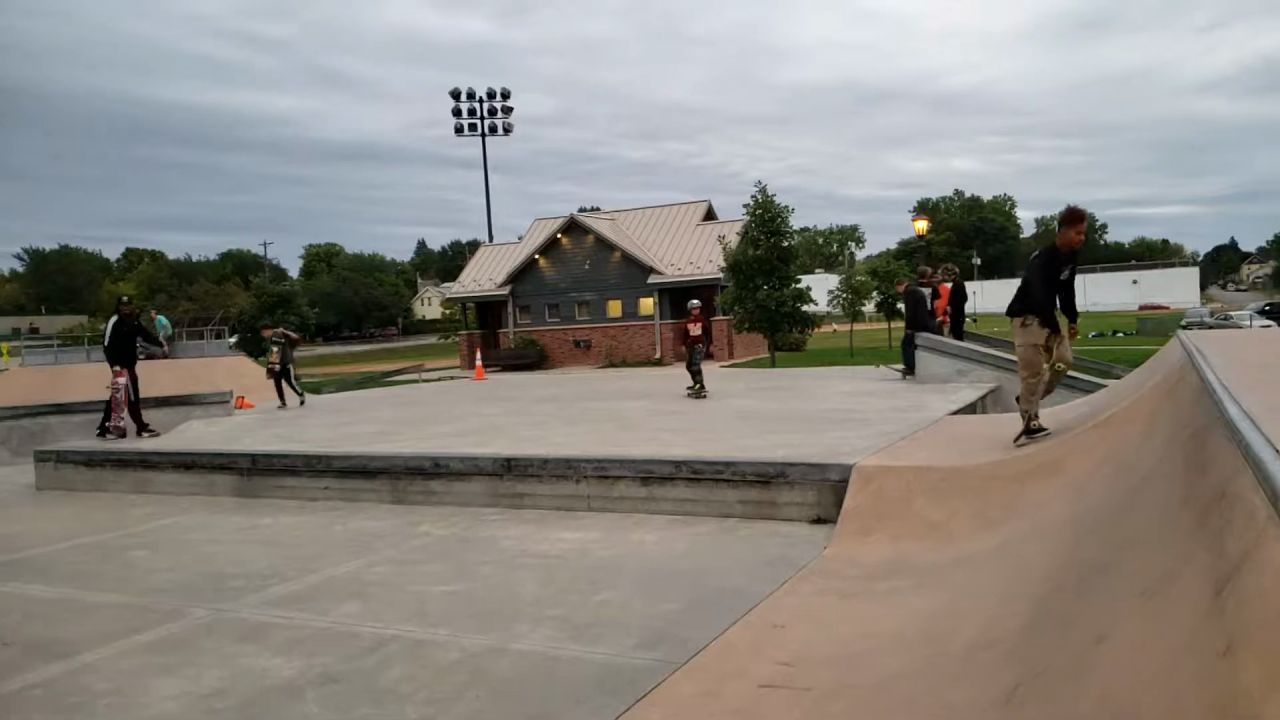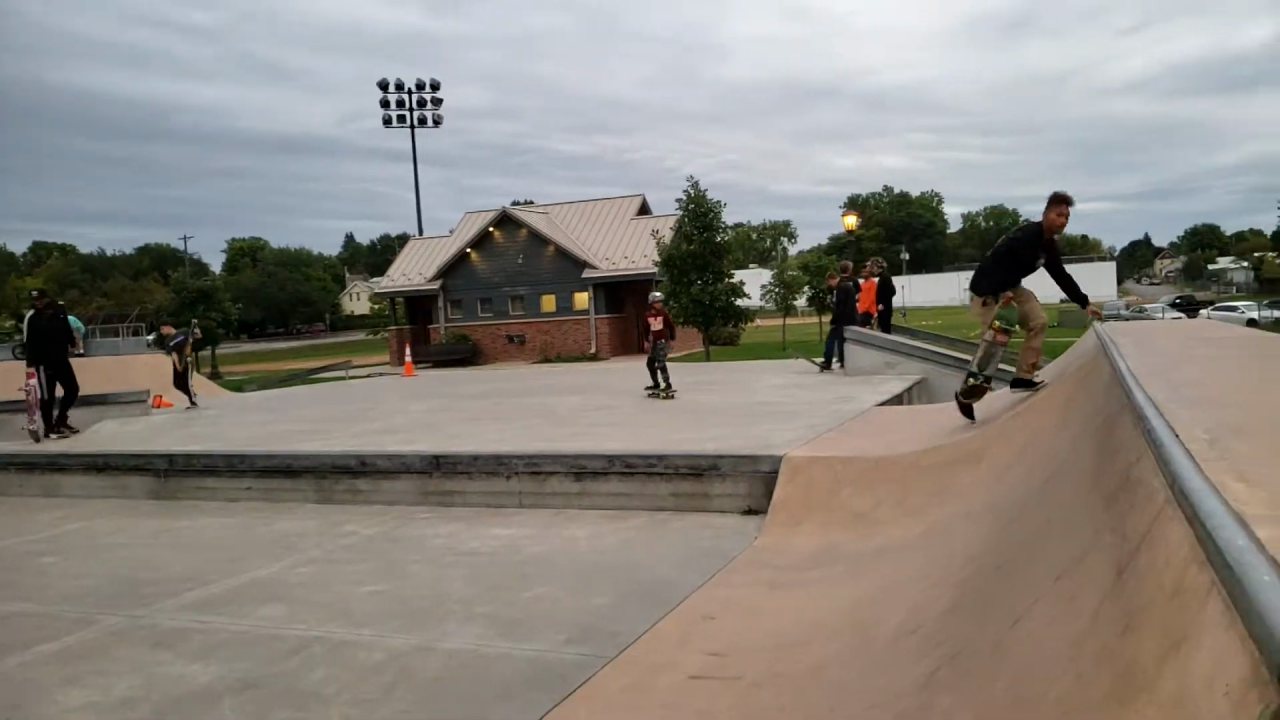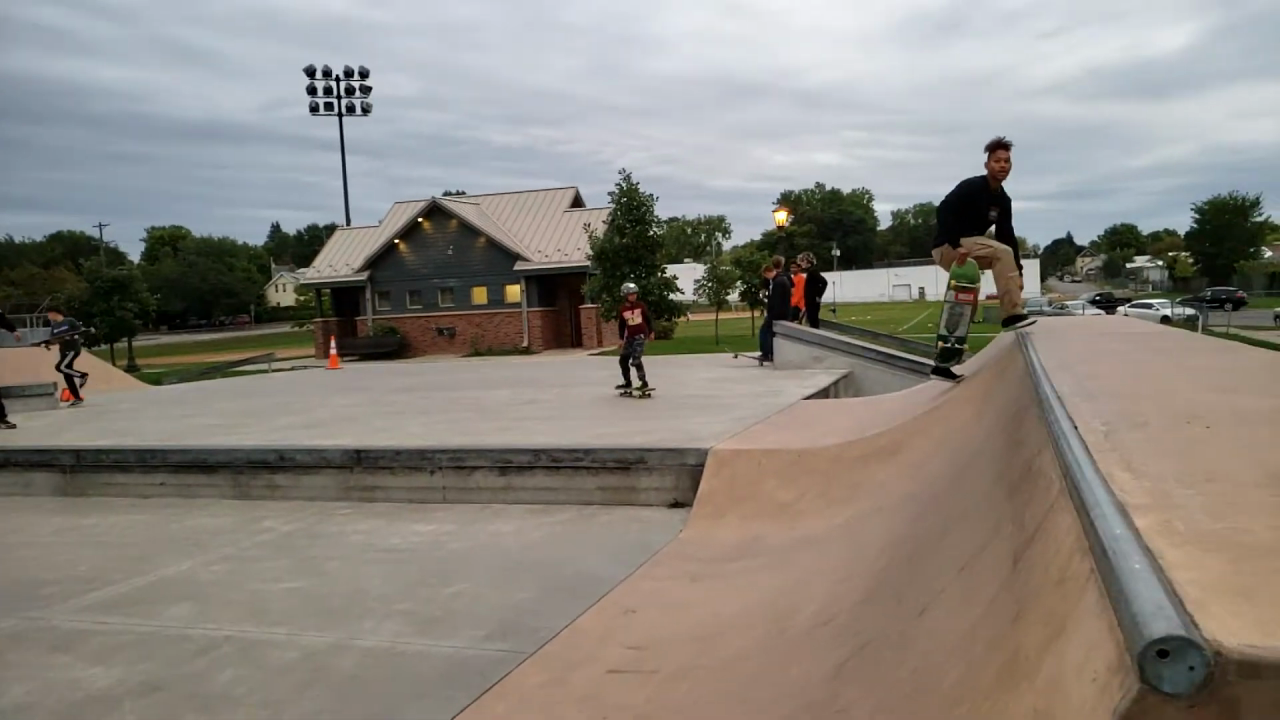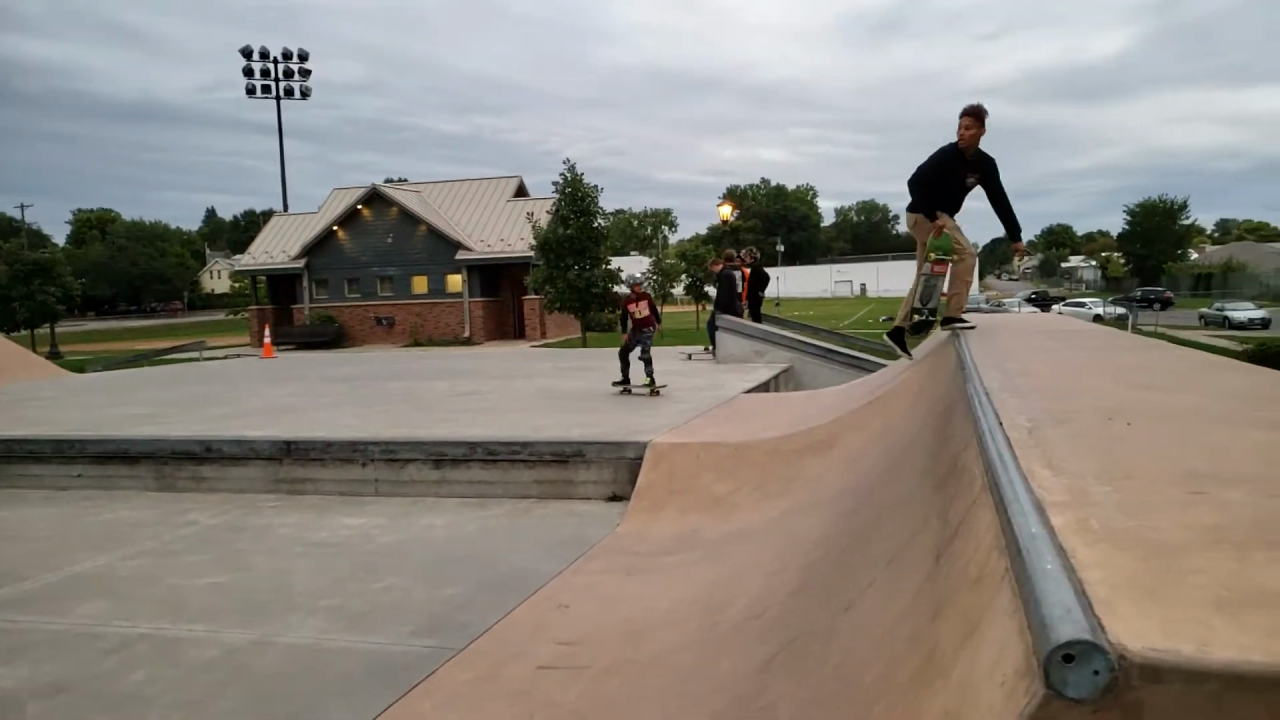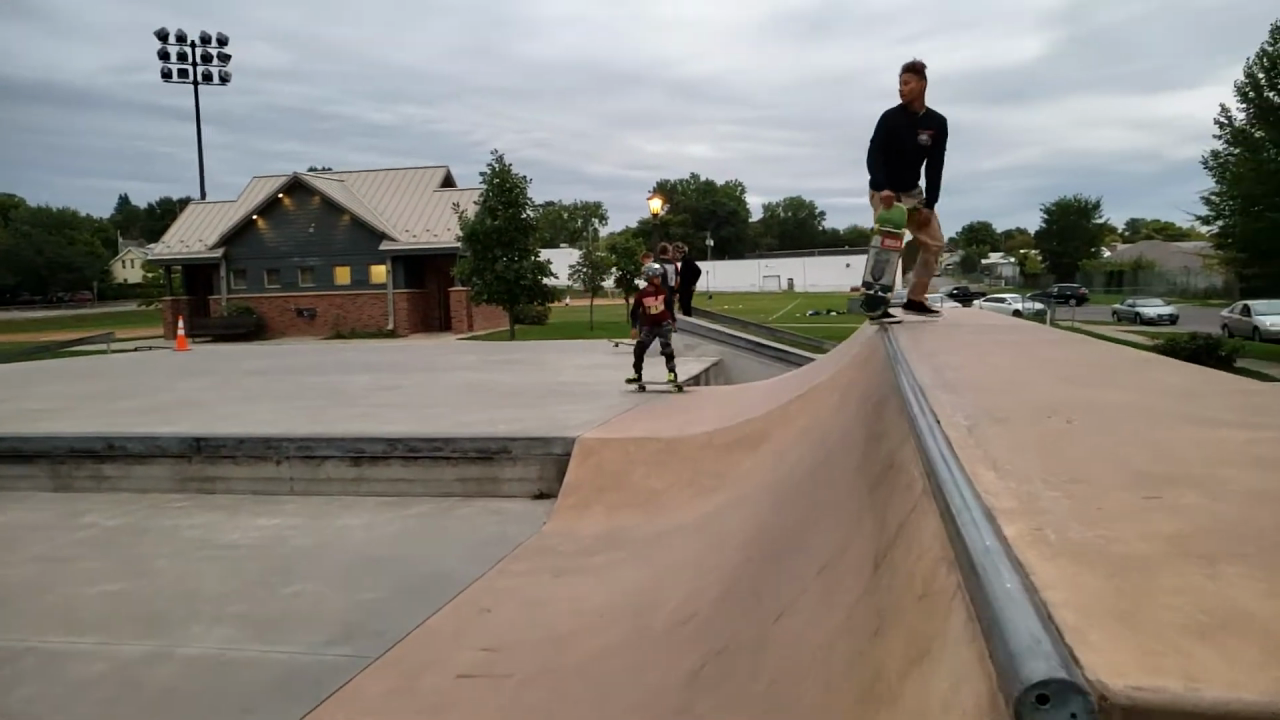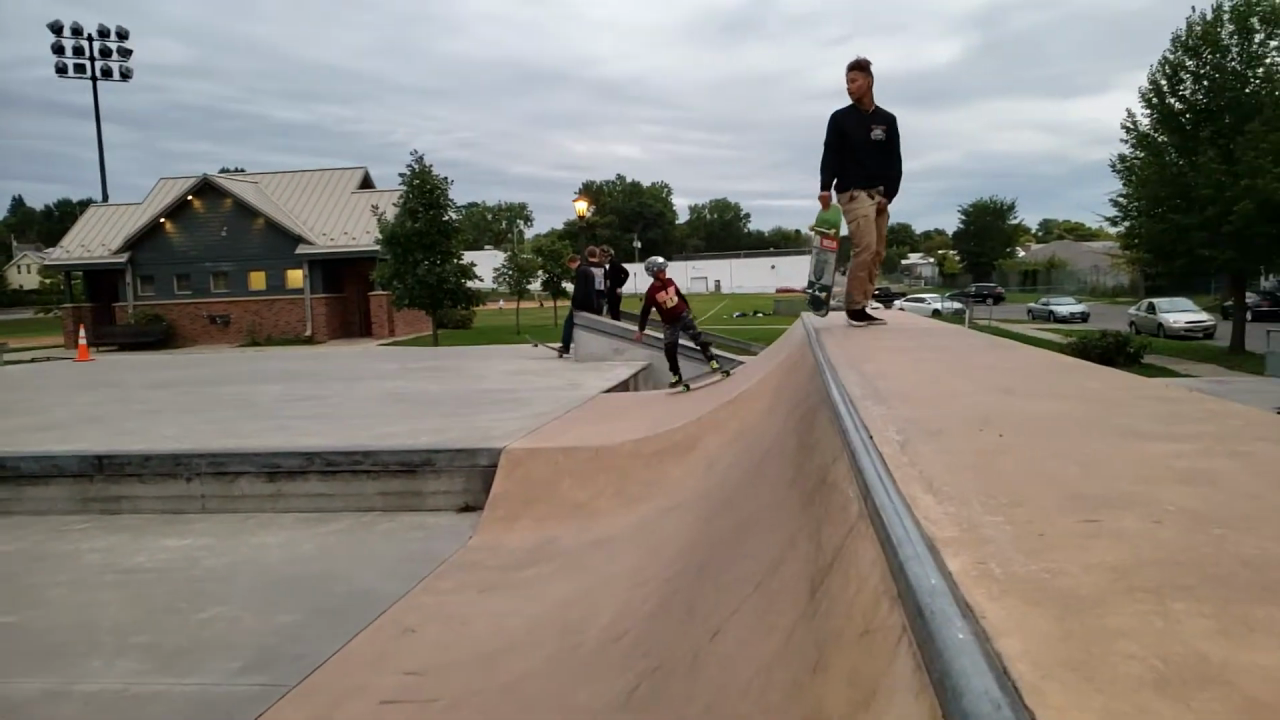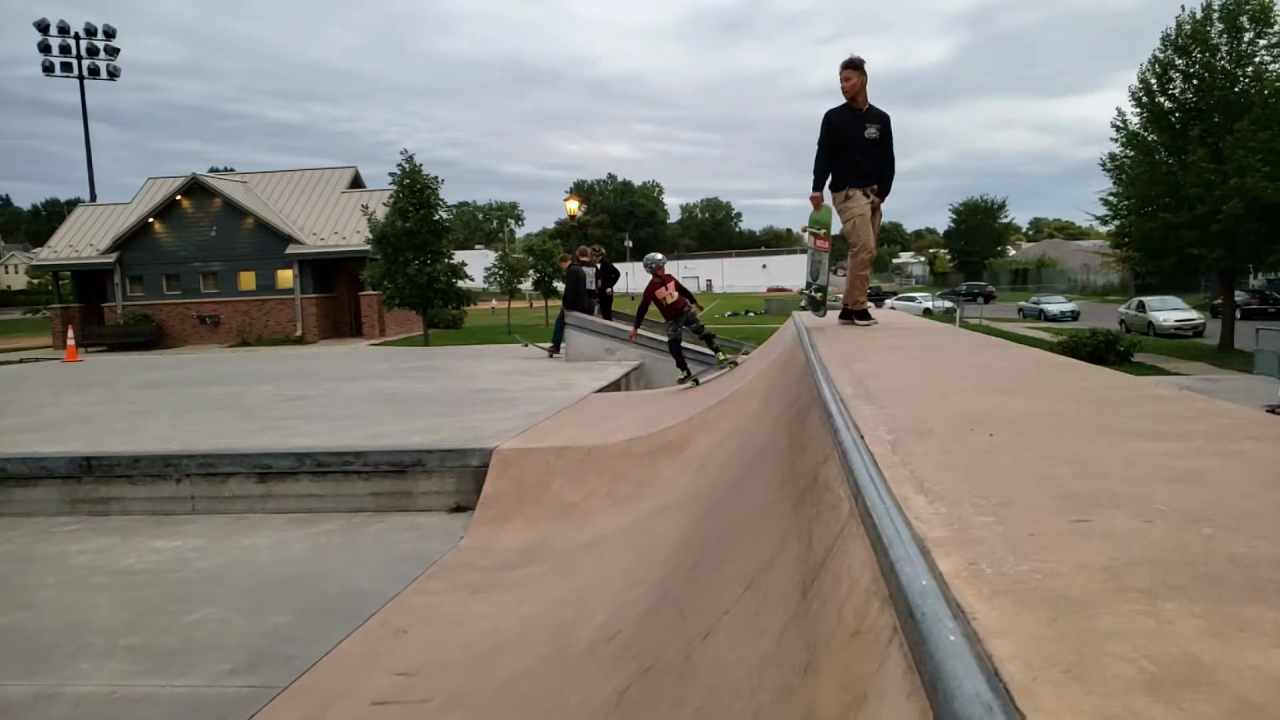
dt=0.4s
person 1, frame 1
left shoulder: (1071, 254)
right shoulder: (1042, 260)
left elbow: (1066, 289)
right elbow: (1038, 297)
left wrist: (1072, 319)
right wrist: (1055, 329)
left hip: (1046, 316)
right hip: (1026, 316)
left knee: (1063, 361)
right knee: (1033, 371)
left ankle: (1026, 400)
right ankle: (1031, 422)
person 1, frame 2
left shoulder: (1050, 246)
right shoulder: (1027, 234)
left elbow: (1062, 278)
right elbow: (1000, 256)
left wrist: (1085, 304)
right wrist: (1004, 291)
left hip: (1010, 287)
right hip: (988, 290)
left knee: (1038, 323)
left ankle: (1023, 377)
person 1, frame 3
left shoulder: (1003, 202)
right shoulder: (971, 187)
left elbow: (1006, 237)
right elbow: (943, 211)
left wrist: (1017, 273)
right wrist: (956, 247)
left hip: (965, 246)
right hip: (947, 246)
right knee: (1003, 254)
right ankle: (1011, 315)
person 1, frame 4
left shoulder: (986, 164)
right shoulder: (946, 155)
left elbow: (999, 200)
right elbow: (915, 183)
left wrist: (1015, 237)
right wrist: (932, 219)
left hip: (939, 217)
right hip: (923, 216)
right knee: (965, 253)
left ankle: (899, 329)
right ankle: (951, 315)
person 1, frame 5
left shoulder: (937, 123)
right shoulder: (890, 118)
left elbow: (936, 165)
right elbow: (874, 156)
left wrist: (930, 204)
right wrist: (883, 188)
left hip: (914, 193)
right hip: (886, 194)
left knee: (934, 243)
left ankle: (915, 299)
person 1, frame 6
left shoulder: (887, 120)
right shoulder: (840, 119)
left elbow: (894, 162)
right elbow: (830, 156)
left wrist: (888, 195)
right wrist: (826, 187)
left hip: (879, 194)
right hip: (852, 194)
left knee: (876, 253)
right knee: (864, 248)
left ankle: (860, 308)
right ankle: (852, 305)
person 1, frame 7
left shoulder: (881, 119)
right shoulder: (834, 118)
left elbow: (888, 161)
right elbow: (823, 156)
left wrist: (881, 193)
right wrist: (817, 188)
left hip: (873, 193)
right hip: (847, 192)
left knee: (867, 252)
right knee: (862, 247)
left ankle: (849, 308)
right ankle: (858, 306)
